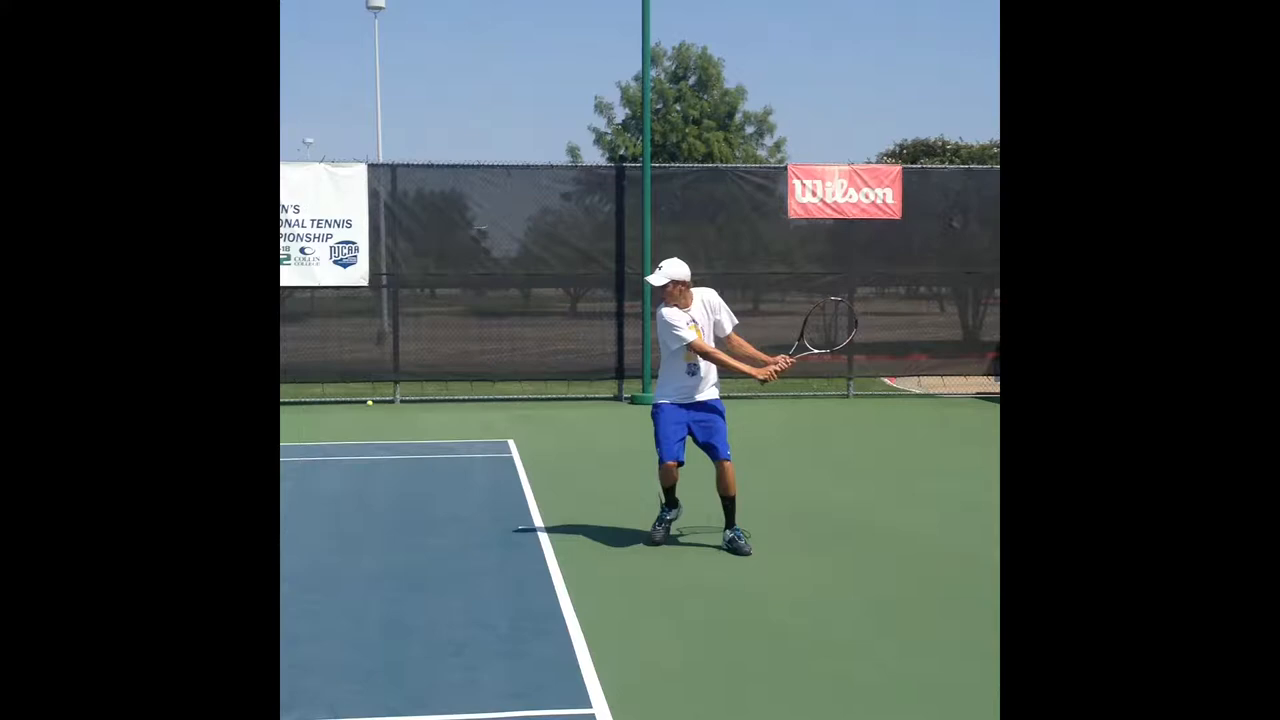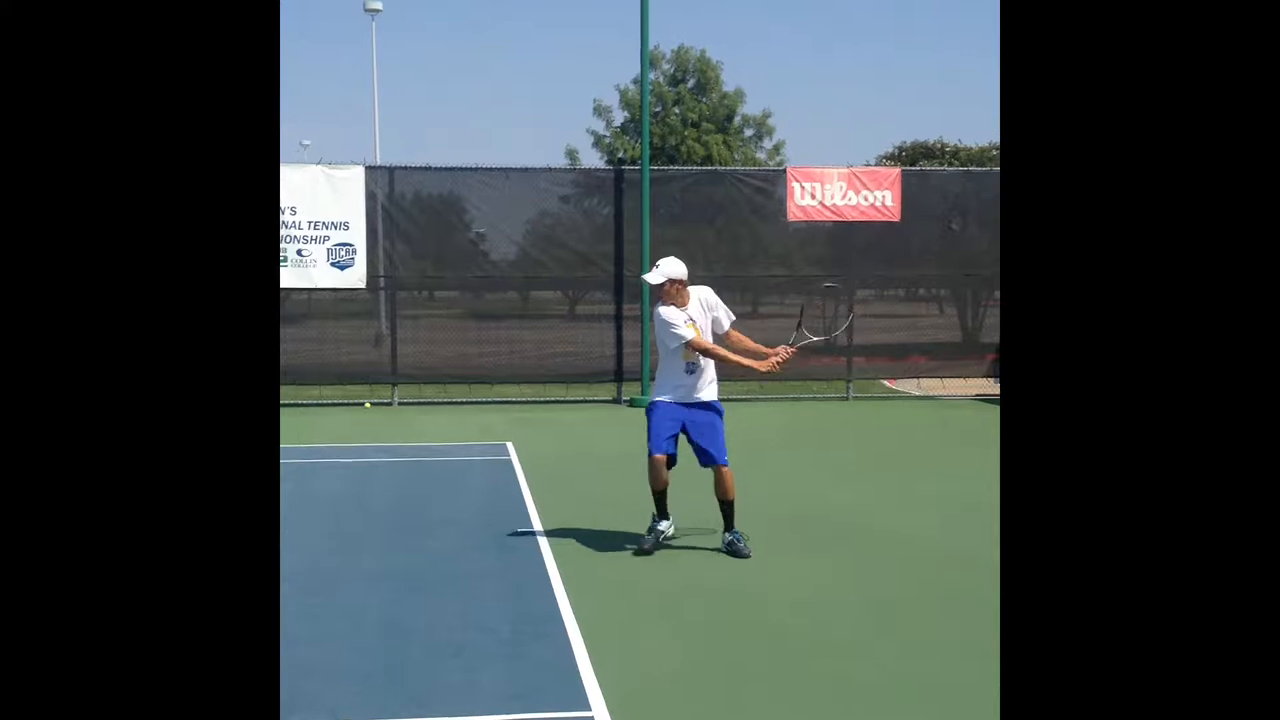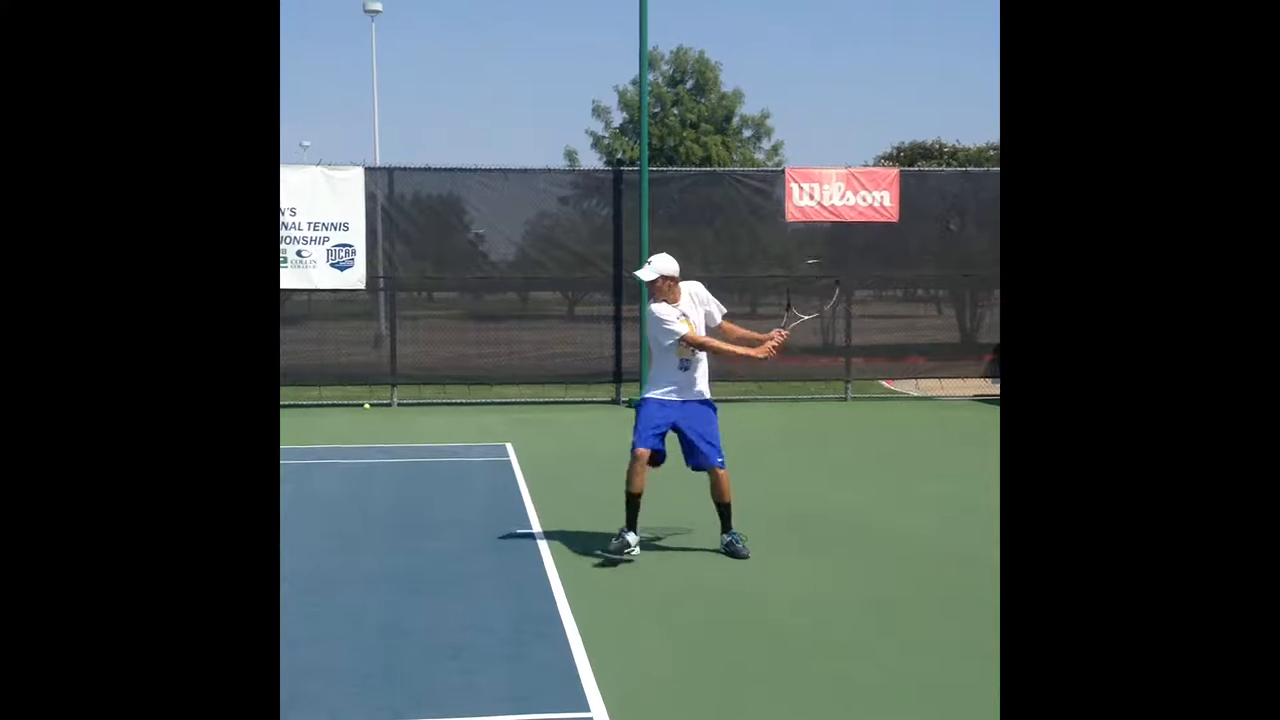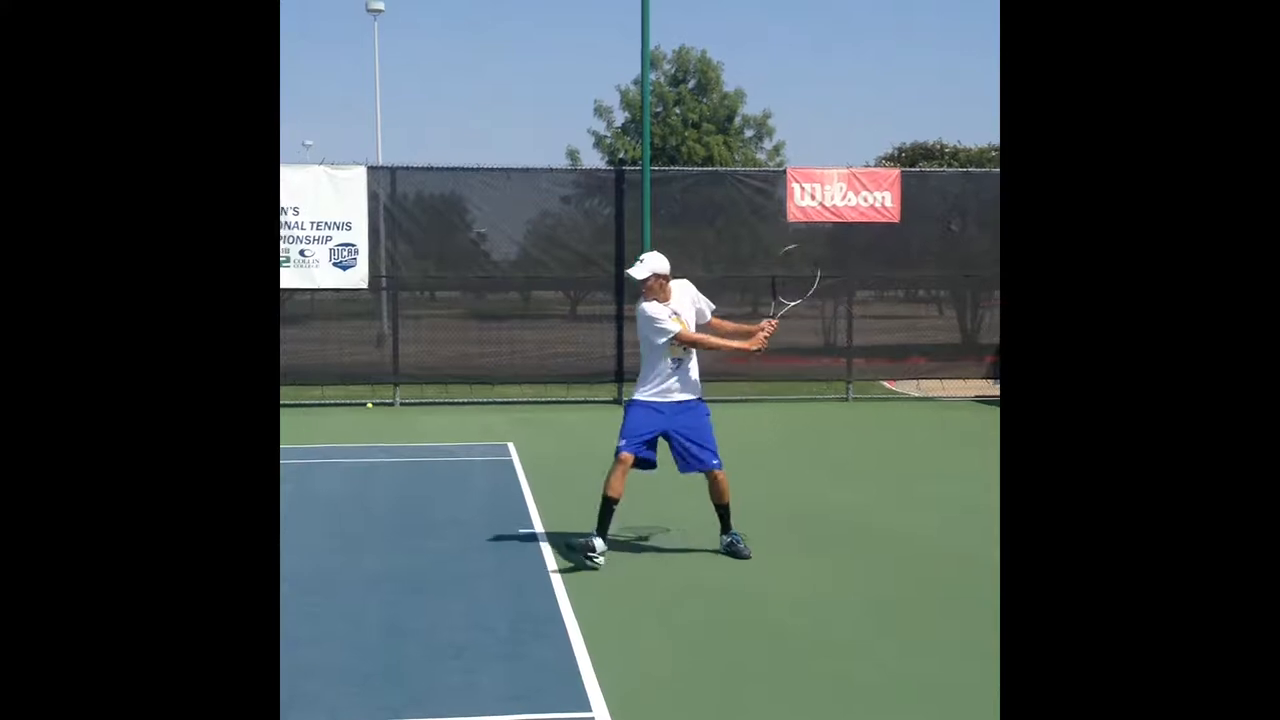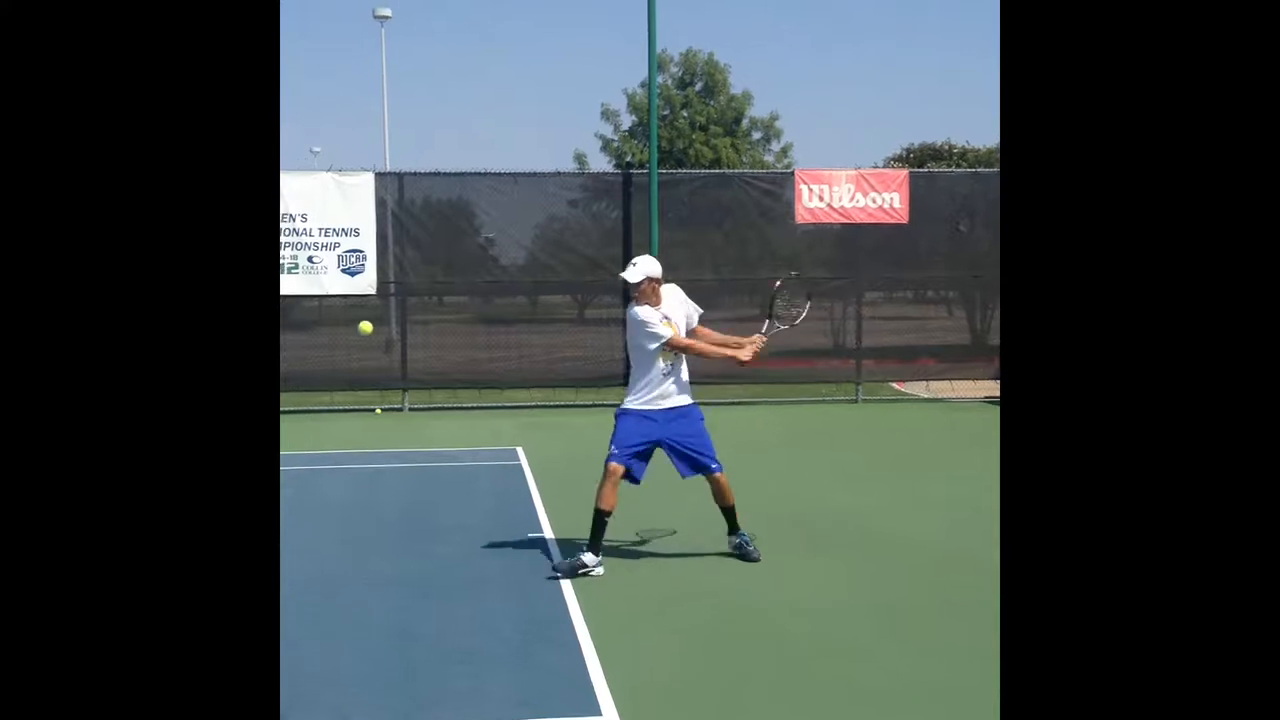
dt=0.1s
person 1, frame 1
left shoulder: (709, 297)
right shoulder: (666, 315)
left elbow: (731, 340)
right elbow: (706, 352)
left wrist: (767, 359)
right wrist: (753, 372)
left hip: (705, 399)
right hip: (670, 400)
left knee: (724, 461)
right knee: (669, 461)
left ankle: (731, 530)
right ankle: (671, 507)
person 1, frame 2
left shoulder: (705, 296)
right shoulder: (664, 313)
left elbow: (729, 335)
right elbow: (706, 349)
left wrist: (768, 352)
right wrist: (754, 365)
left hip: (704, 400)
right hip: (668, 400)
left knee: (721, 465)
right knee: (658, 458)
left ankle: (730, 532)
right ankle: (661, 521)
person 1, frame 3
left shoulder: (696, 291)
right shoulder: (657, 311)
left elbow: (724, 326)
right elbow: (703, 344)
left wrist: (764, 338)
right wrist: (751, 353)
left hip: (696, 399)
right hip: (658, 398)
left knee: (717, 469)
right knee: (640, 454)
left ankle: (728, 533)
right ankle: (629, 535)
person 1, frame 4
left shoulder: (685, 289)
right shoulder: (647, 309)
left elbow: (711, 324)
right elbow: (694, 340)
left wrist: (752, 330)
right wrist: (744, 346)
left hip: (688, 401)
right hip: (648, 401)
left knee: (714, 470)
right knee: (623, 459)
left ankle: (728, 533)
right ankle: (598, 541)
person 1, frame 5
left shoulder: (674, 293)
right shoulder: (638, 314)
left elbow: (696, 332)
right elbow: (687, 346)
left wrist: (742, 342)
right wrist: (735, 355)
left hip: (680, 407)
right hip: (638, 410)
left knee: (715, 473)
right knee: (612, 471)
left ankle: (737, 536)
right ankle: (592, 554)
